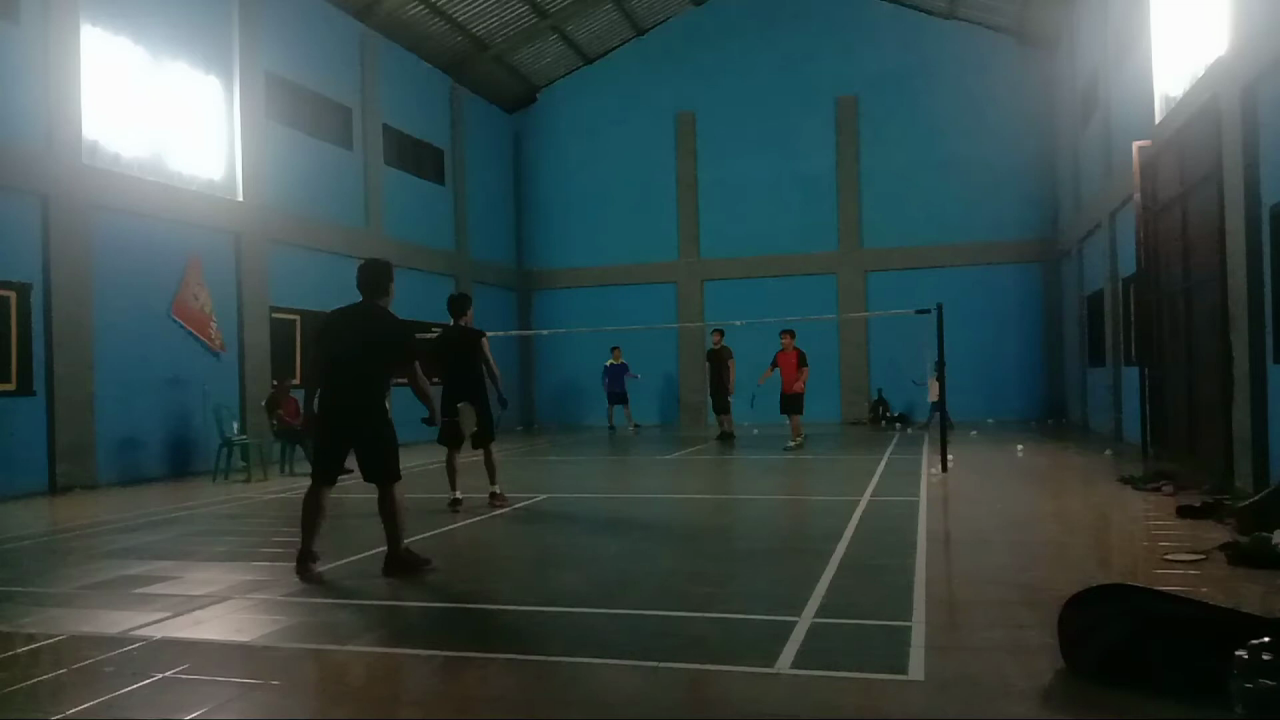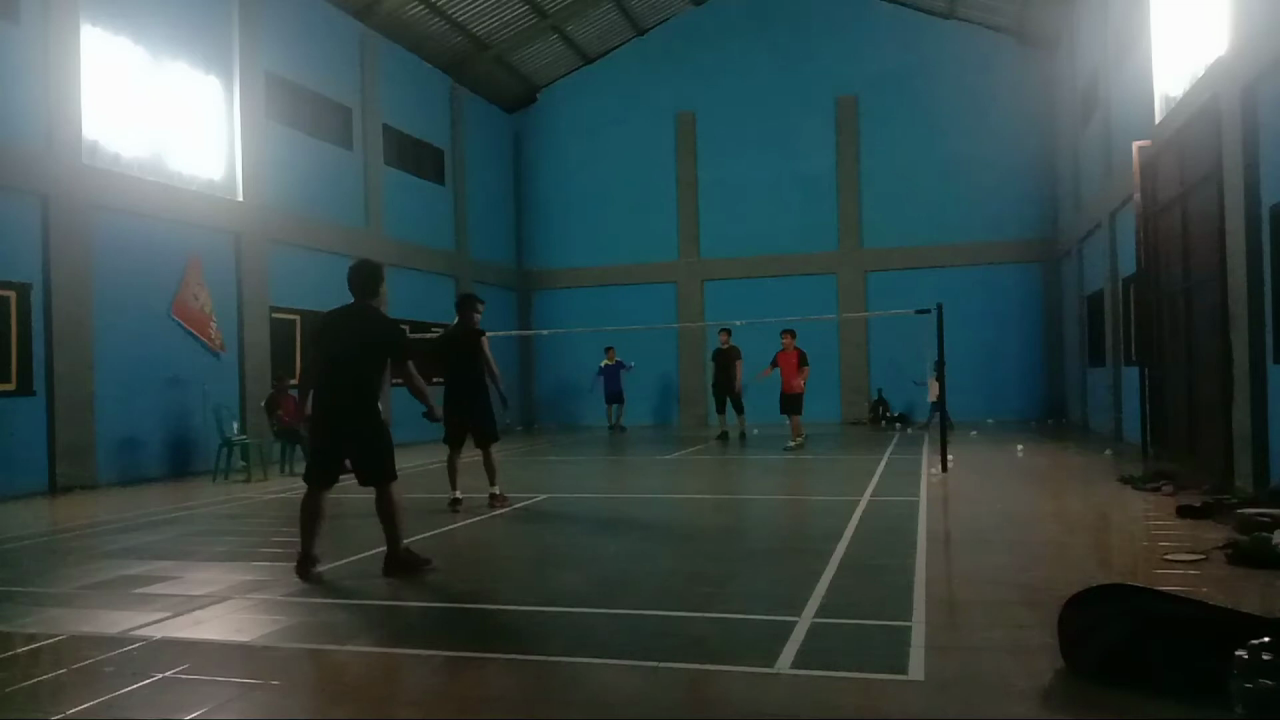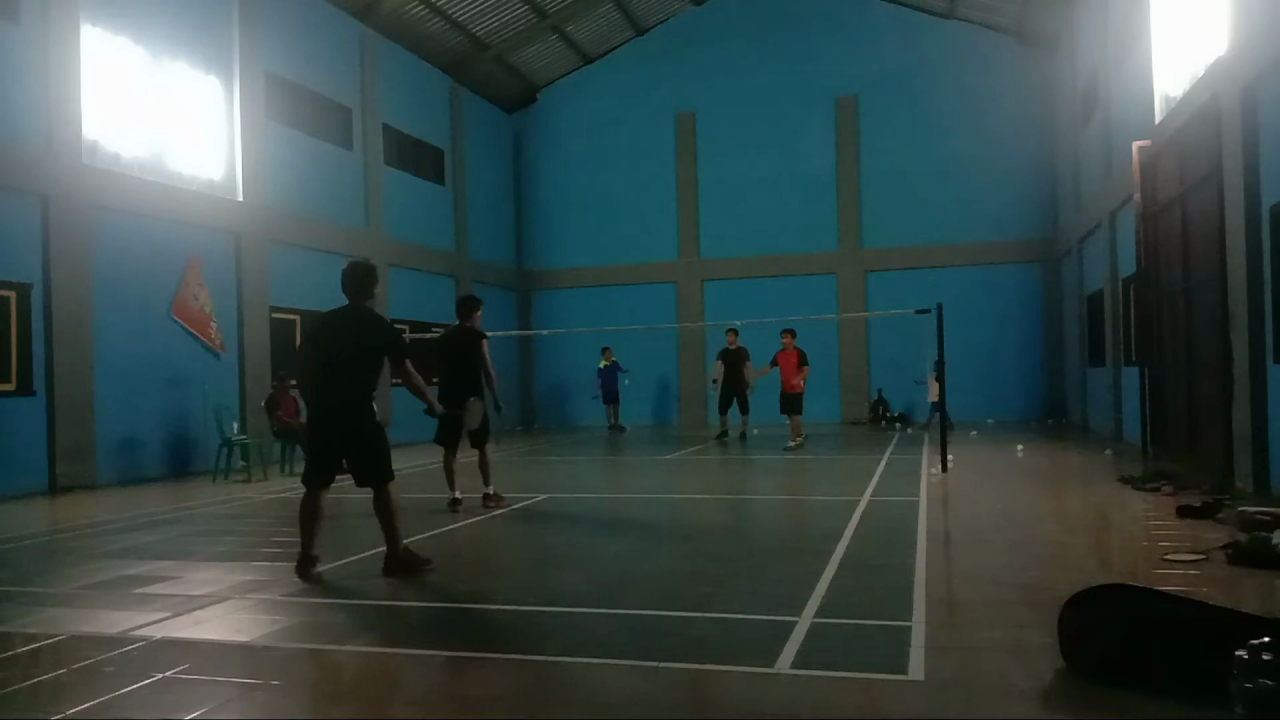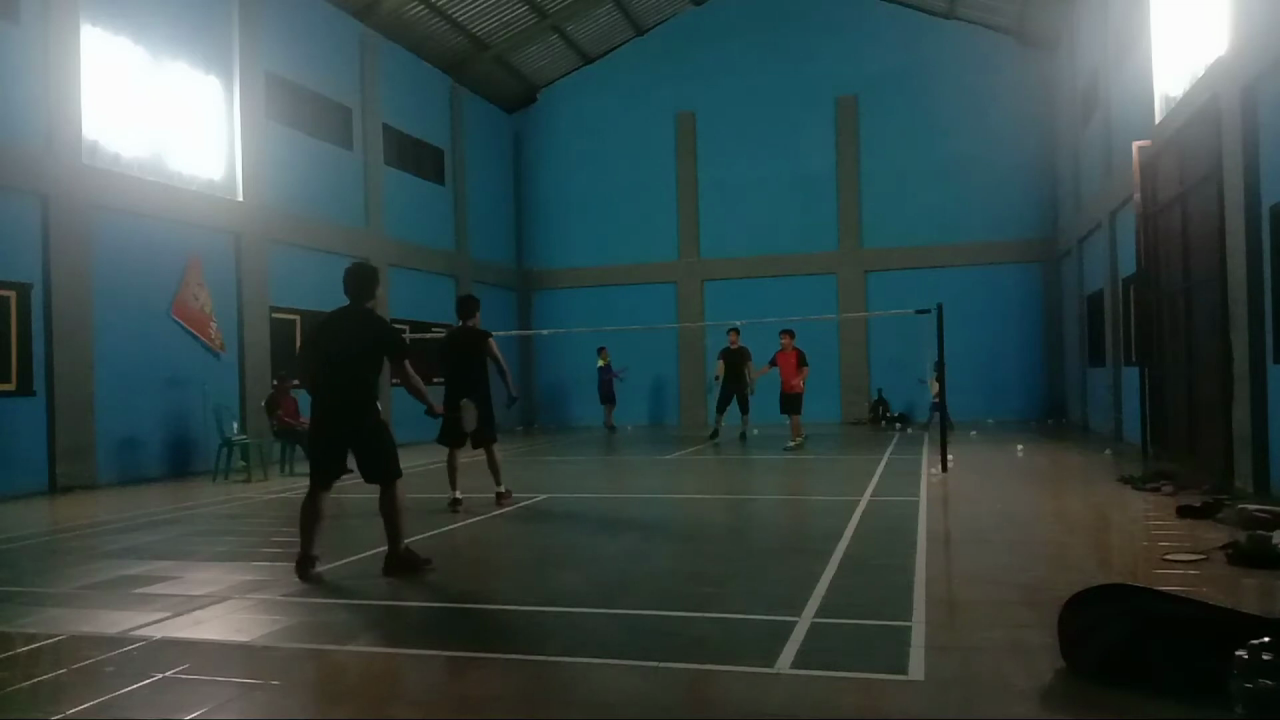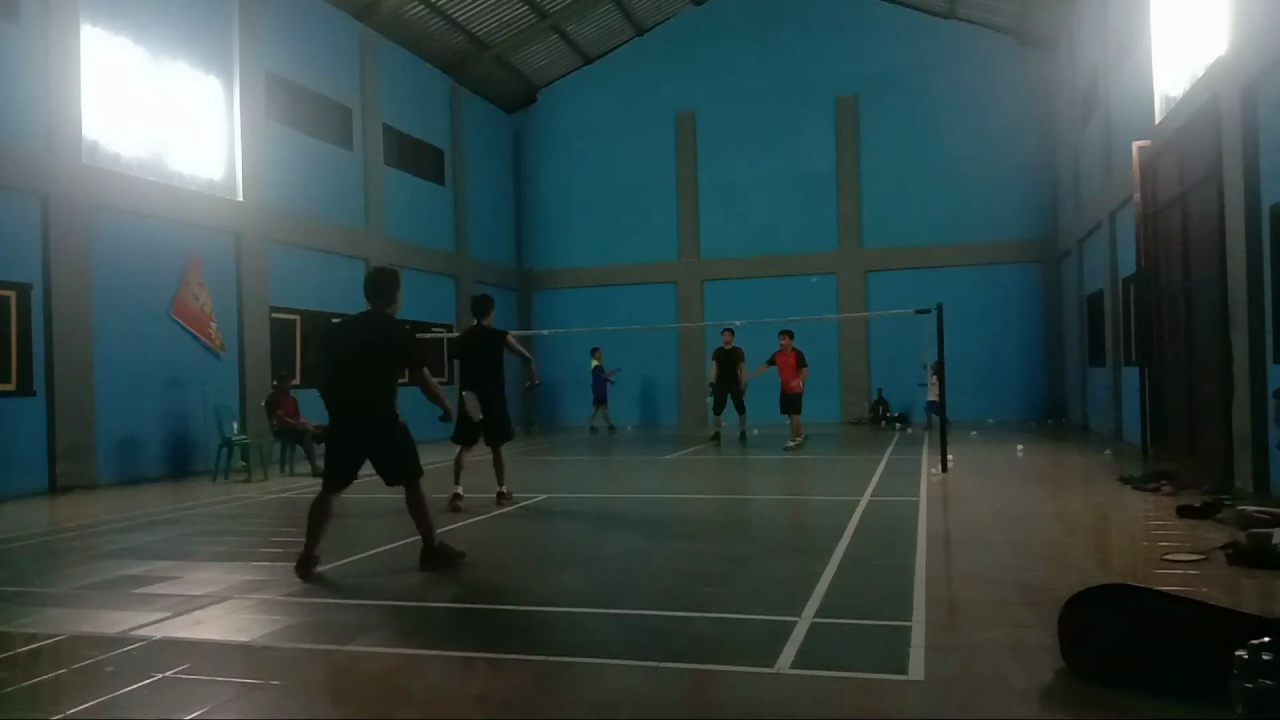
dt=0.3s
person 1, frame 1
left shoulder: (334, 319)
right shoulder: (394, 327)
left elbow: (316, 366)
right elbow: (415, 378)
left wrist: (310, 404)
right wrist: (432, 409)
left hip: (331, 411)
right hip: (371, 413)
left knee: (320, 483)
right knee: (387, 484)
left ankle: (306, 556)
right ankle: (397, 555)
person 1, frame 2
left shoulder: (328, 321)
right shoulder: (387, 328)
left elbow: (311, 369)
right elbow: (410, 377)
left wrist: (304, 405)
right wrist: (431, 406)
left hip: (325, 413)
right hip: (363, 415)
left knee: (317, 487)
right knee: (384, 484)
left ankle: (306, 559)
right ankle: (396, 555)
person 1, frame 3
left shoulder: (323, 324)
right shoulder: (380, 327)
left elbow: (304, 371)
right elbow: (408, 375)
left wrist: (313, 403)
right wrist: (432, 402)
left hip: (322, 415)
right hip: (359, 416)
left knee: (315, 488)
right knee: (381, 484)
left ankle: (306, 559)
right ankle: (396, 555)
person 1, frame 4
left shoulder: (323, 325)
right shoulder: (381, 328)
left elbow: (305, 372)
right elbow: (407, 377)
right wrist: (431, 404)
left hip: (326, 415)
right hip: (363, 415)
left knee: (318, 488)
right knee: (389, 482)
left ankle: (306, 559)
right ankle: (397, 554)
person 1, frame 5
left shoulder: (342, 329)
right shoulder: (399, 333)
left elbow: (324, 379)
right elbow: (425, 384)
right wrist: (447, 409)
left hip: (344, 419)
right hip: (381, 419)
left knee: (331, 488)
right knee: (412, 482)
left ankle: (308, 556)
right ankle: (432, 550)
person 2, frame 1
left shoulder: (440, 339)
right shoulder: (477, 336)
left elbow: (439, 371)
right elbow: (491, 368)
right wrist: (500, 394)
left hip: (451, 401)
right hip: (476, 399)
left knee: (453, 449)
right knee: (487, 447)
left ankle: (455, 496)
right ankle: (495, 492)
person 2, frame 2
left shoulder: (443, 339)
right shoulder: (477, 335)
left elbow: (442, 369)
right elbow: (490, 368)
right wrist: (501, 392)
left hip: (453, 400)
right hip: (477, 399)
left knee: (454, 449)
right knee: (486, 447)
left ankle: (455, 495)
right ankle: (494, 493)
person 2, frame 3
left shoulder: (444, 338)
right shoulder: (478, 338)
left elbow: (441, 369)
right elbow: (488, 371)
right wrist: (495, 399)
left hip: (448, 401)
right hip: (473, 399)
left knee: (450, 449)
right knee: (482, 447)
left ankle: (455, 496)
right ankle: (488, 493)
person 2, frame 4
left shoulder: (447, 339)
right shoulder: (483, 337)
left elbow: (444, 369)
right elbow: (502, 367)
right wrist: (511, 392)
left hip: (454, 401)
right hip: (479, 400)
left knee: (453, 449)
right knee: (489, 446)
left ankle: (455, 496)
right ankle: (500, 491)
person 2, frame 5
left shoulder: (462, 339)
right shoulder: (499, 336)
right elbow: (527, 358)
right wrist: (533, 378)
left hip: (469, 399)
right hip: (493, 399)
left knee: (464, 446)
right knee: (496, 447)
left ankle: (457, 491)
right ankle: (502, 491)
